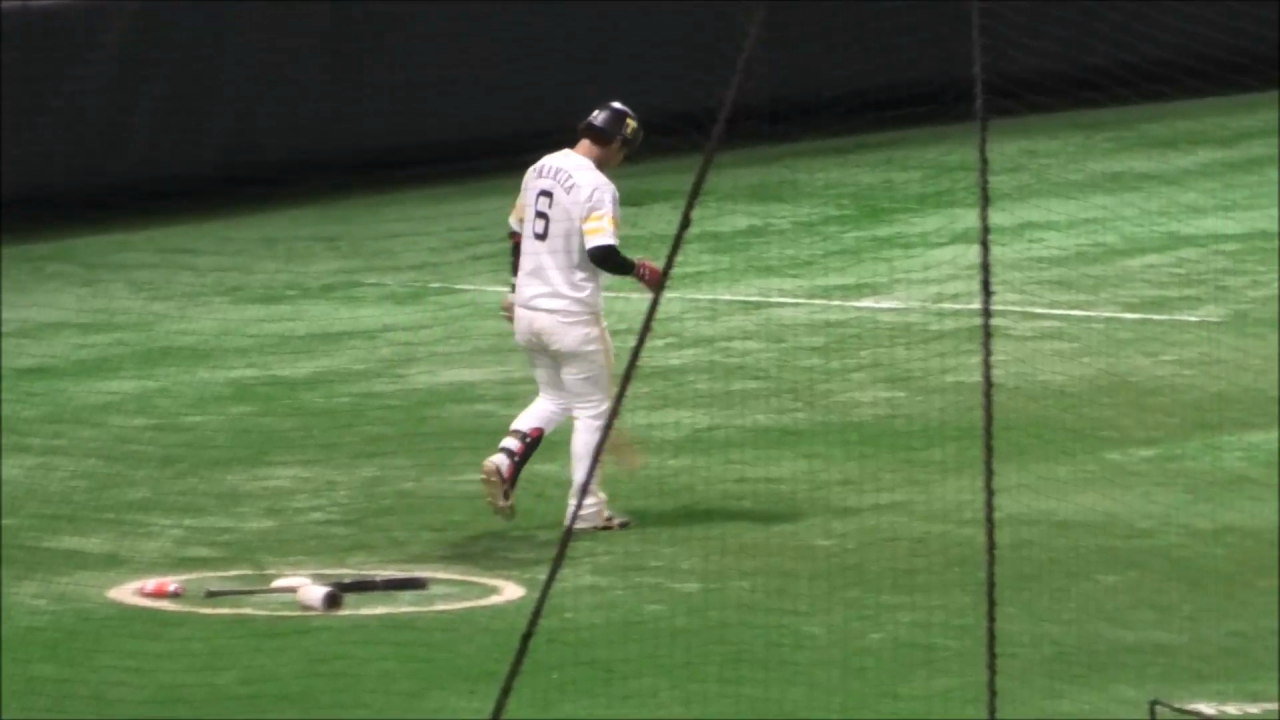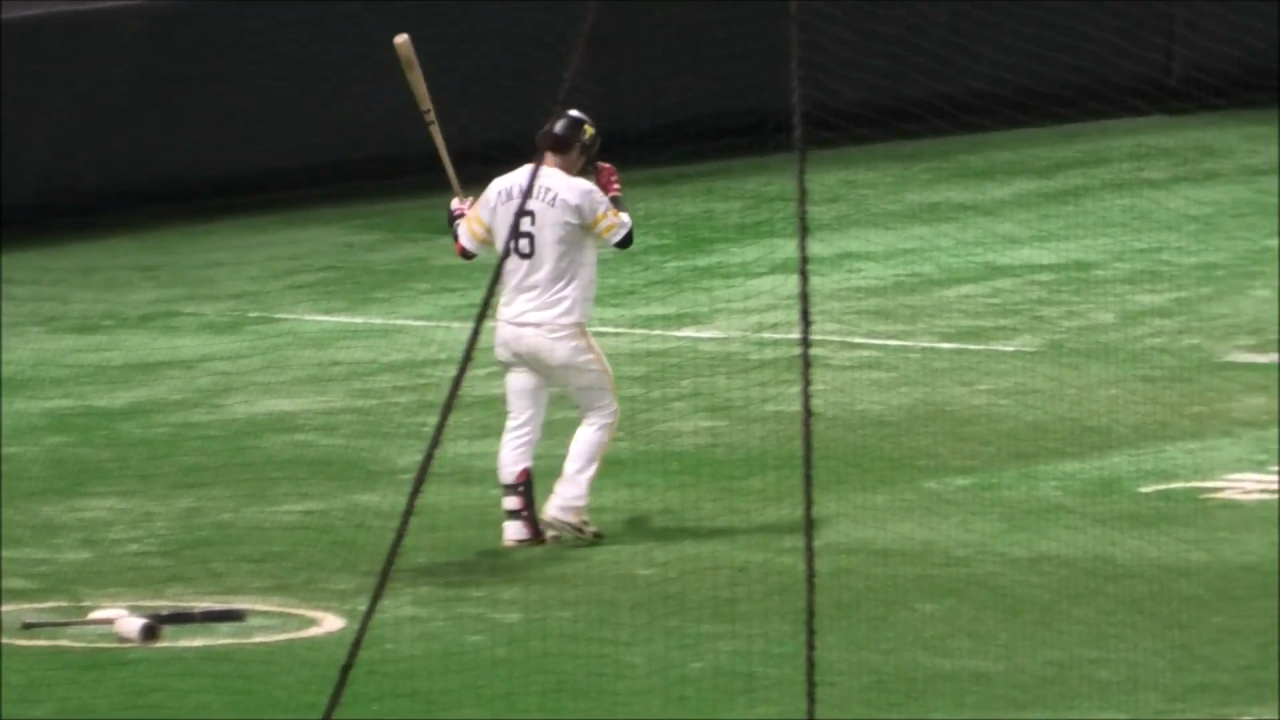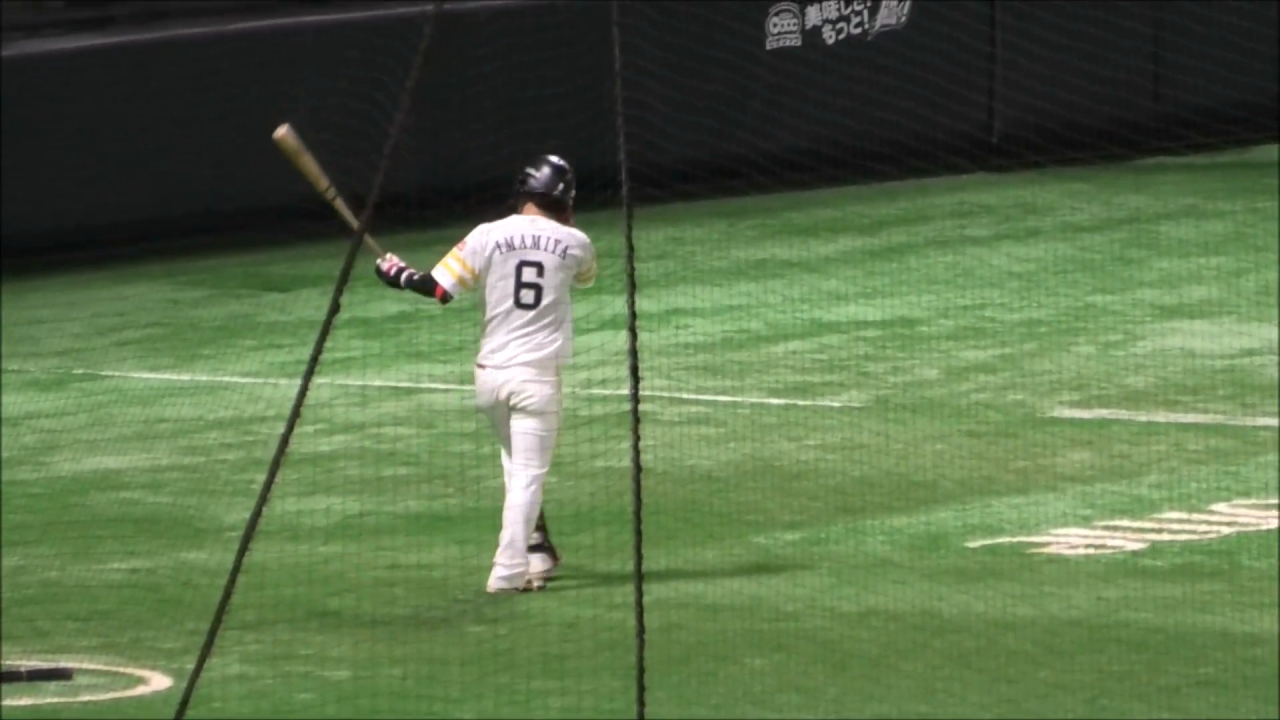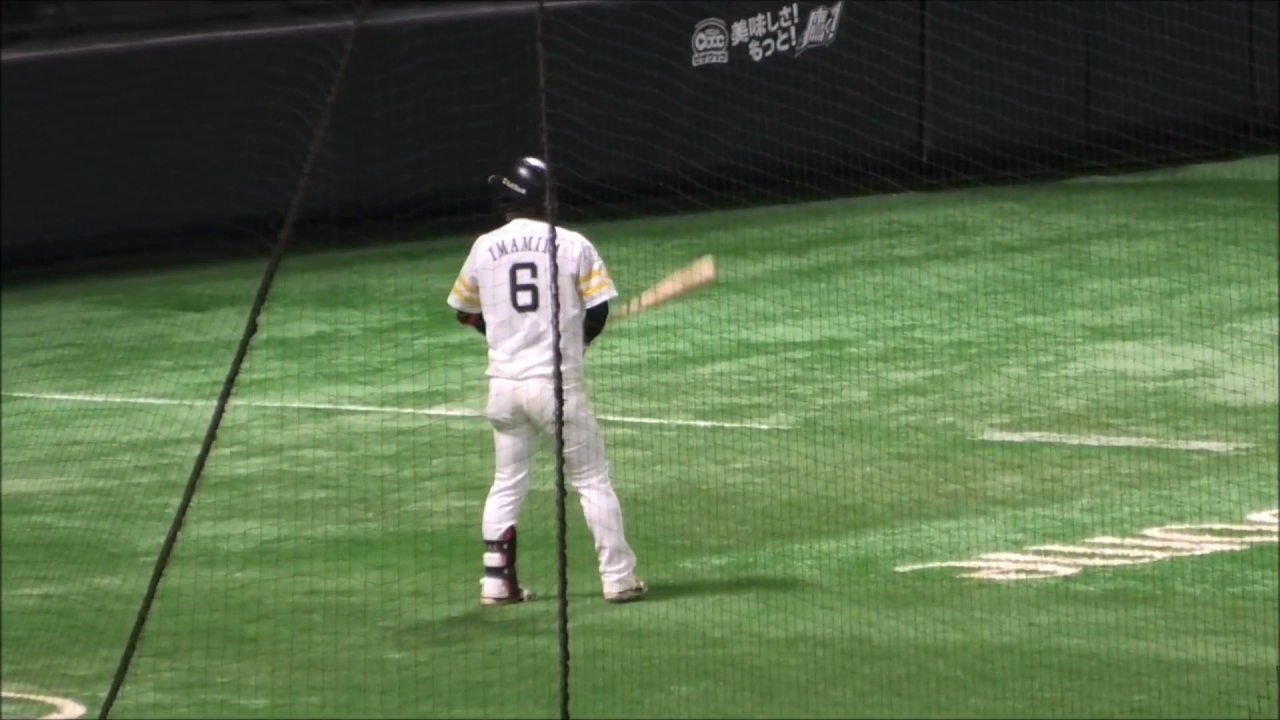
dt=0.7s
person 1, frame 1
left shoulder: (540, 168)
right shoulder: (597, 187)
left elbow: (517, 234)
right elbow: (602, 254)
left wrist: (517, 287)
right wrist: (641, 270)
left hip: (528, 309)
right hip: (571, 316)
left knee: (553, 400)
right knee: (592, 411)
left ankle: (504, 461)
right ankle: (587, 510)
person 1, frame 2
left shoulder: (500, 188)
right shoulder: (581, 193)
left elbow: (466, 246)
right elbow: (623, 237)
left wrist: (458, 214)
right wrist: (612, 190)
left hip: (510, 328)
right hip: (557, 331)
left knee: (521, 426)
right knee: (601, 412)
left ankle: (519, 521)
right ankle: (566, 504)
person 1, frame 3
left shoulder: (486, 236)
right shoulder: (575, 243)
left elbow: (439, 288)
left wrist: (398, 274)
right wrist: (564, 222)
left hip: (490, 373)
right hip: (537, 375)
left knee: (517, 462)
right knee: (529, 474)
left ankle: (536, 552)
right ankle: (508, 572)
person 1, frame 4
left shoulder: (484, 247)
right shoulder: (574, 245)
left elbow: (464, 312)
right elbow: (597, 314)
left hip: (504, 384)
right hip: (556, 384)
left knee: (506, 483)
right knee: (592, 480)
left ankle: (497, 580)
right ankle: (618, 578)
